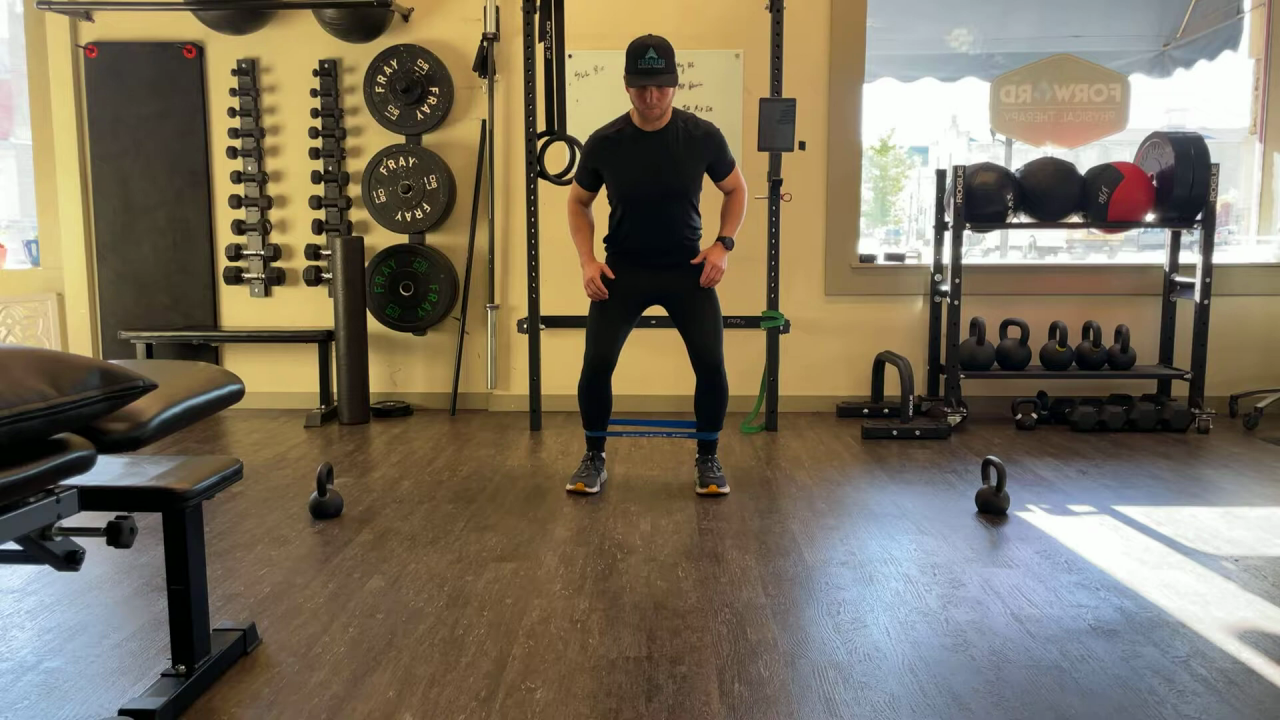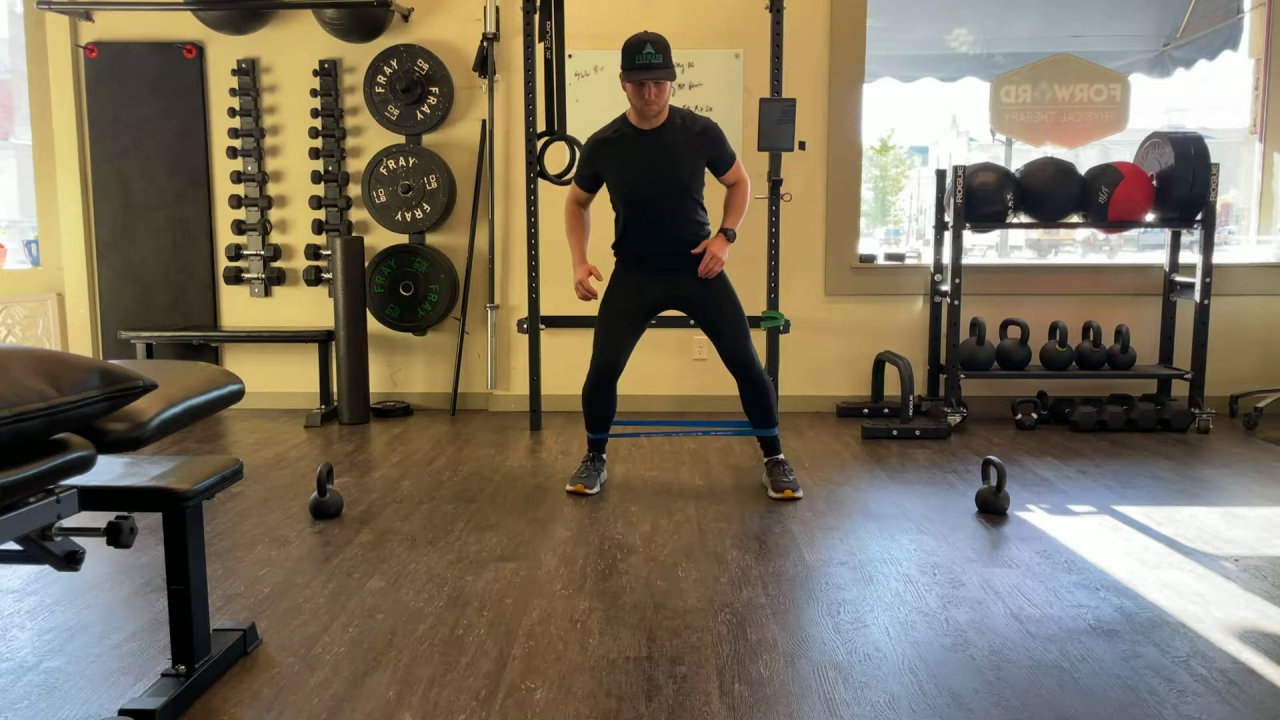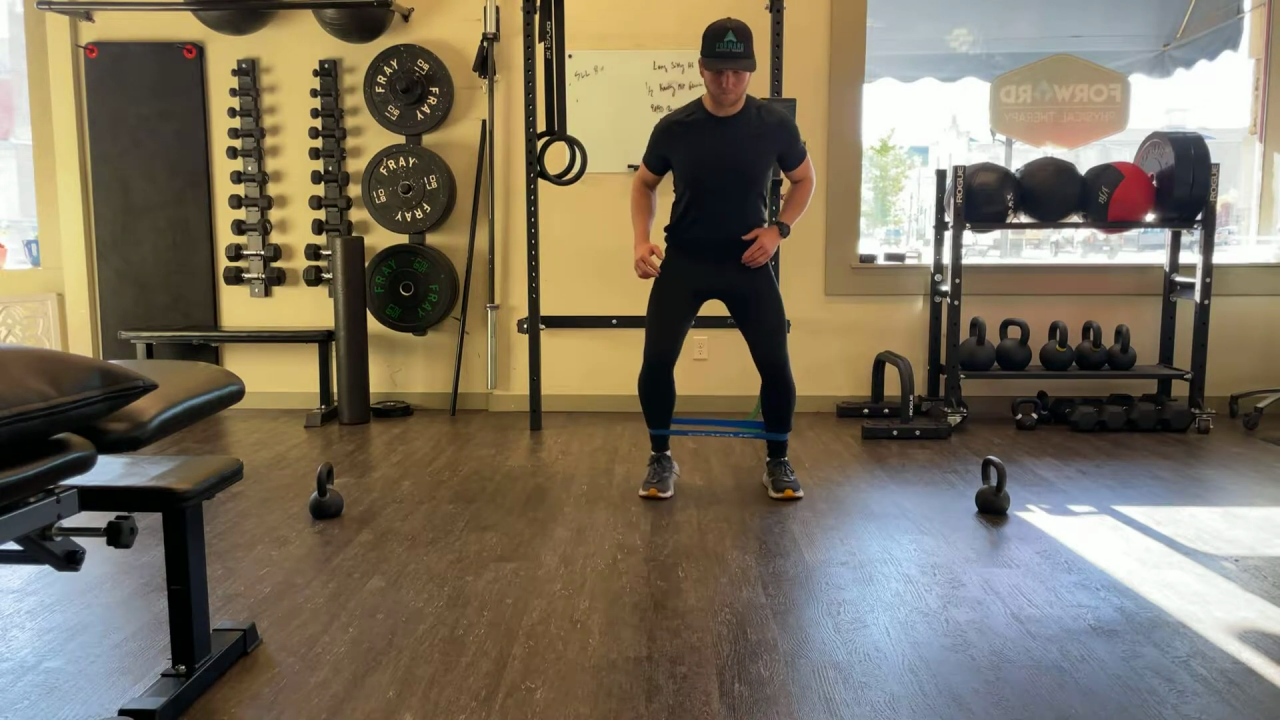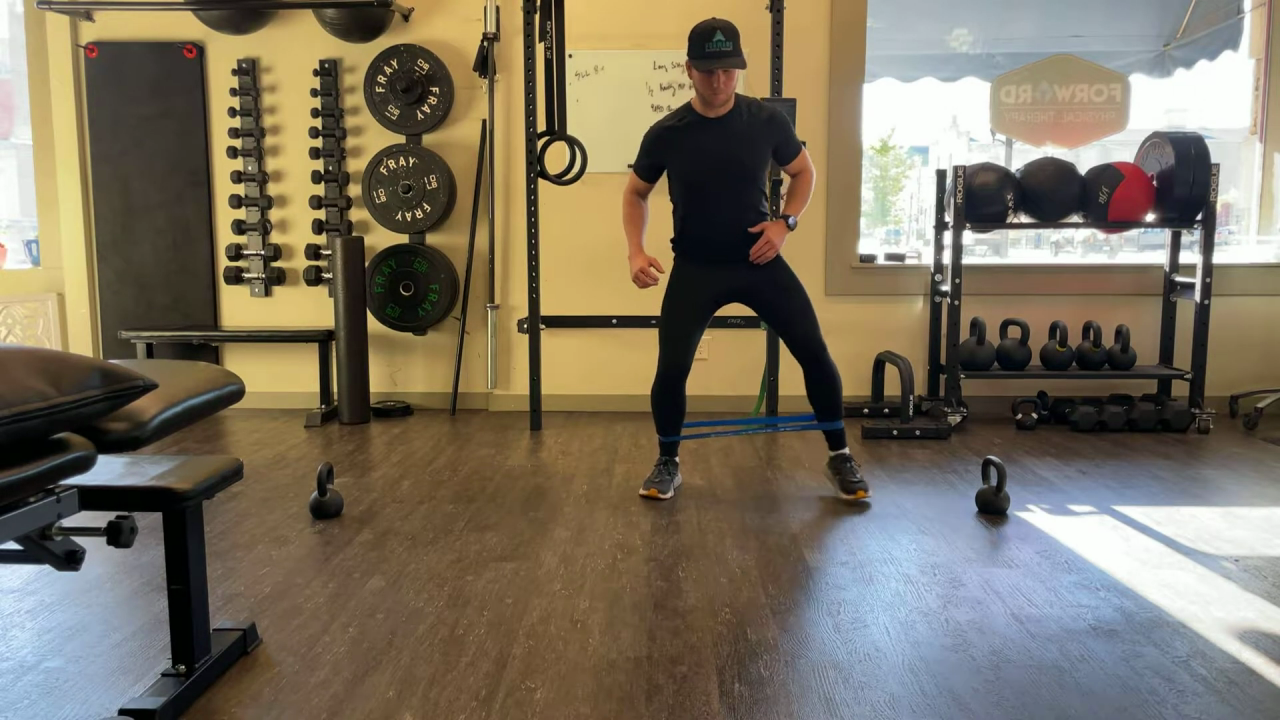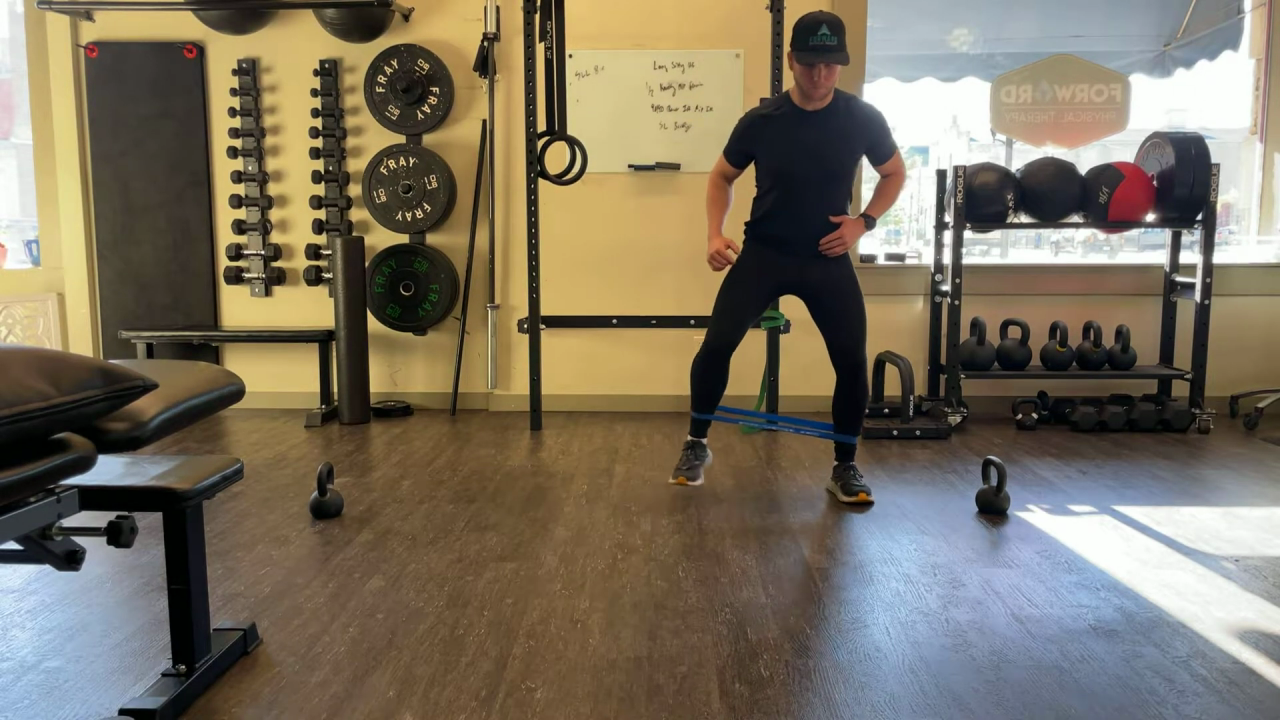
dt=0.7s
person 1, frame 1
left shoulder: (703, 136)
right shoulder: (605, 143)
left elbow: (736, 189)
right elbow: (579, 201)
left wrist: (723, 244)
right wrist: (587, 259)
left hip: (687, 268)
right hip: (623, 269)
left knee: (711, 364)
right knee: (597, 363)
left ankle: (707, 458)
right ankle: (594, 457)
person 1, frame 2
left shoulder: (701, 132)
right shoulder: (603, 145)
left elbow: (738, 182)
right elbow: (577, 202)
left wrist: (725, 236)
right wrist: (579, 260)
left hip: (697, 268)
right hip: (634, 273)
left knee: (745, 362)
right knee: (603, 370)
left ankle: (774, 459)
right ankle: (595, 458)
person 1, frame 3
left shoulder: (775, 124)
right shoulder: (675, 127)
left elbow: (804, 180)
right elbow: (645, 184)
left wrist: (779, 229)
right wrist: (641, 238)
left hip: (748, 261)
right hip: (684, 260)
left knee: (775, 365)
right knee: (657, 359)
left ankle: (777, 461)
right ankle: (661, 457)
person 1, frame 4
left shoulder: (766, 120)
right shoulder: (666, 133)
left elbow: (803, 172)
right elbow: (635, 193)
left wrist: (784, 222)
right wrist: (636, 250)
left hip: (758, 260)
right hip: (695, 267)
left knee: (814, 352)
right knee: (672, 367)
left ankle: (840, 457)
right ankle: (667, 462)
person 1, frame 5
left shoulder: (863, 118)
right shoulder: (761, 121)
left elbow: (894, 173)
right elbow: (722, 177)
left wrist: (864, 221)
right wrist: (715, 232)
left hip: (827, 258)
right hip: (763, 254)
left knee: (852, 362)
right knee: (717, 345)
left ankle: (845, 467)
right ankle: (696, 443)
